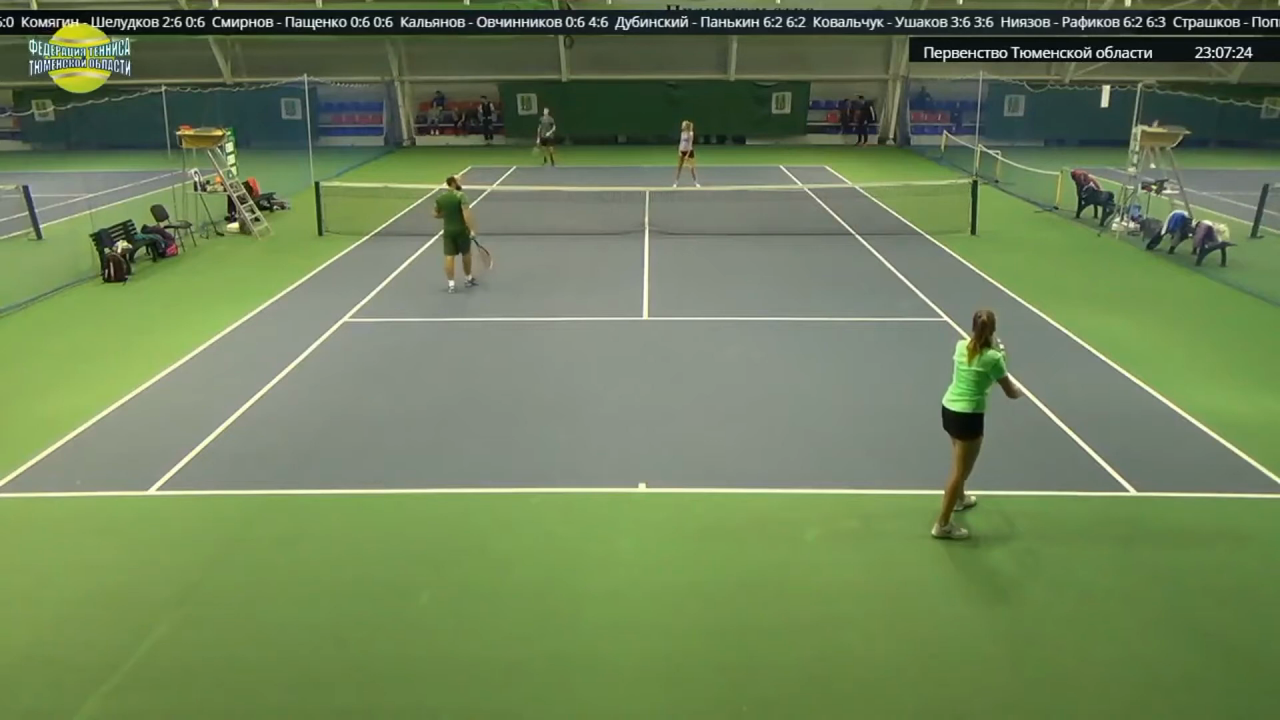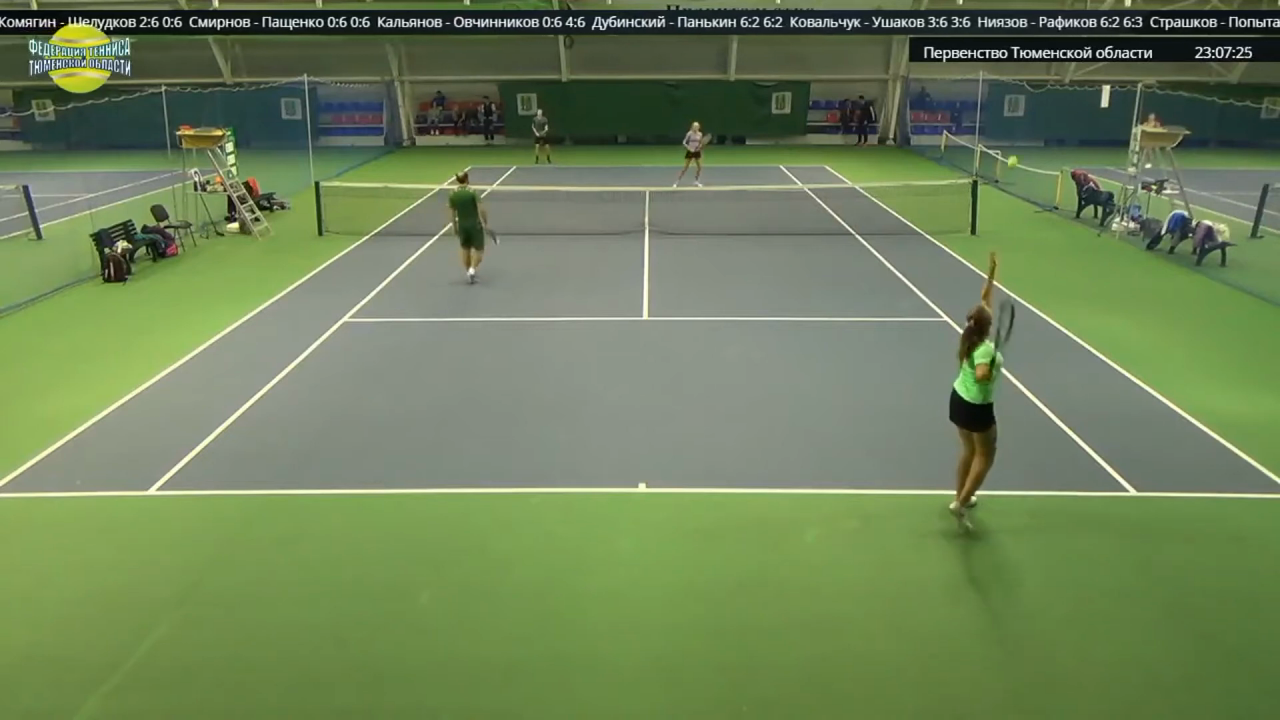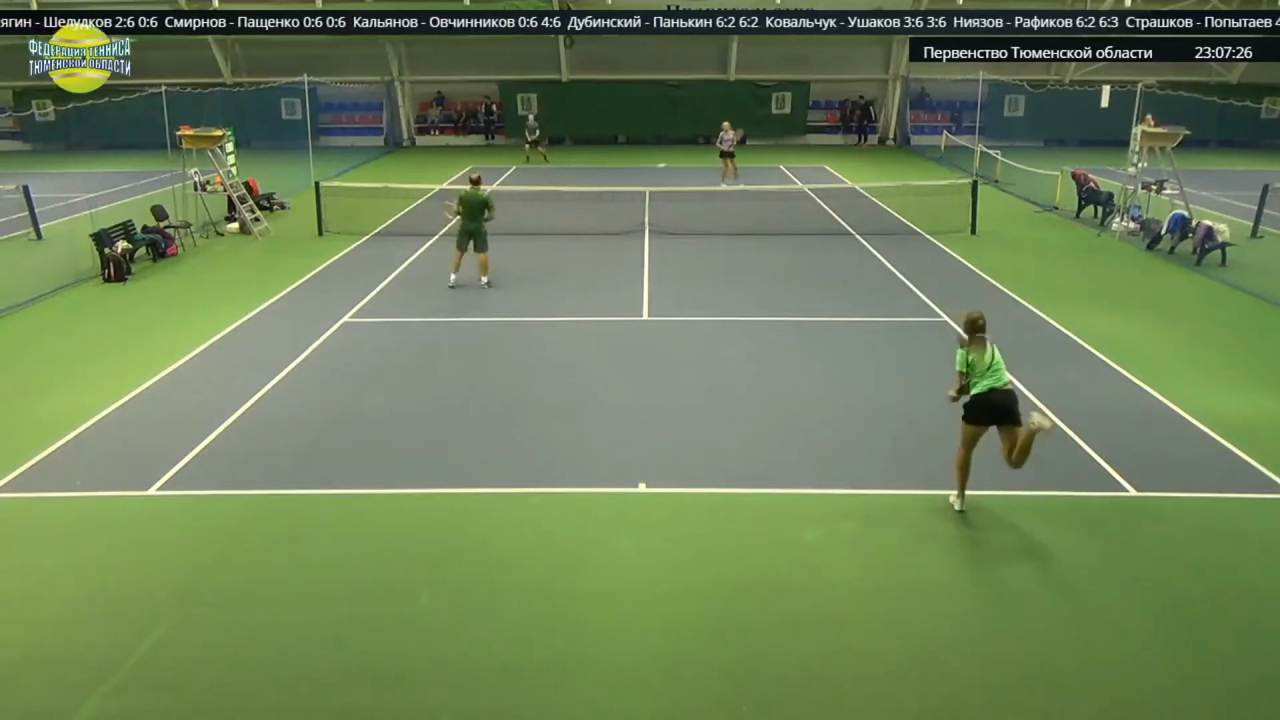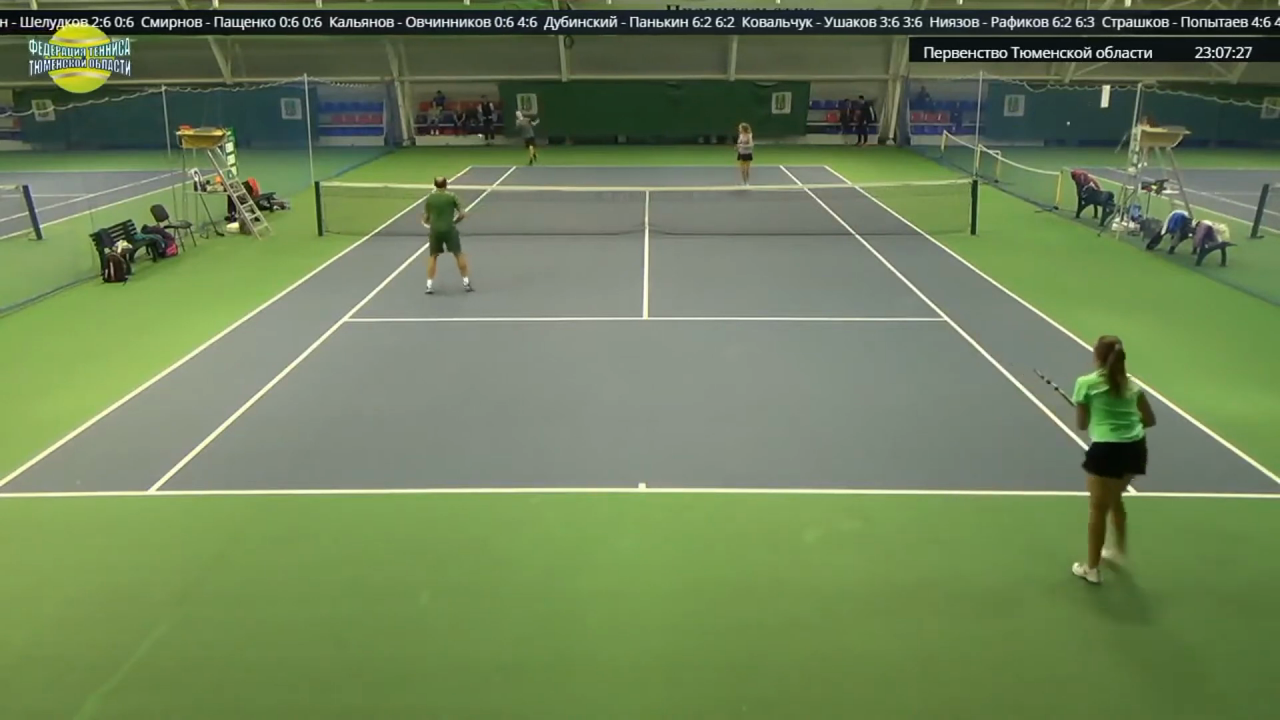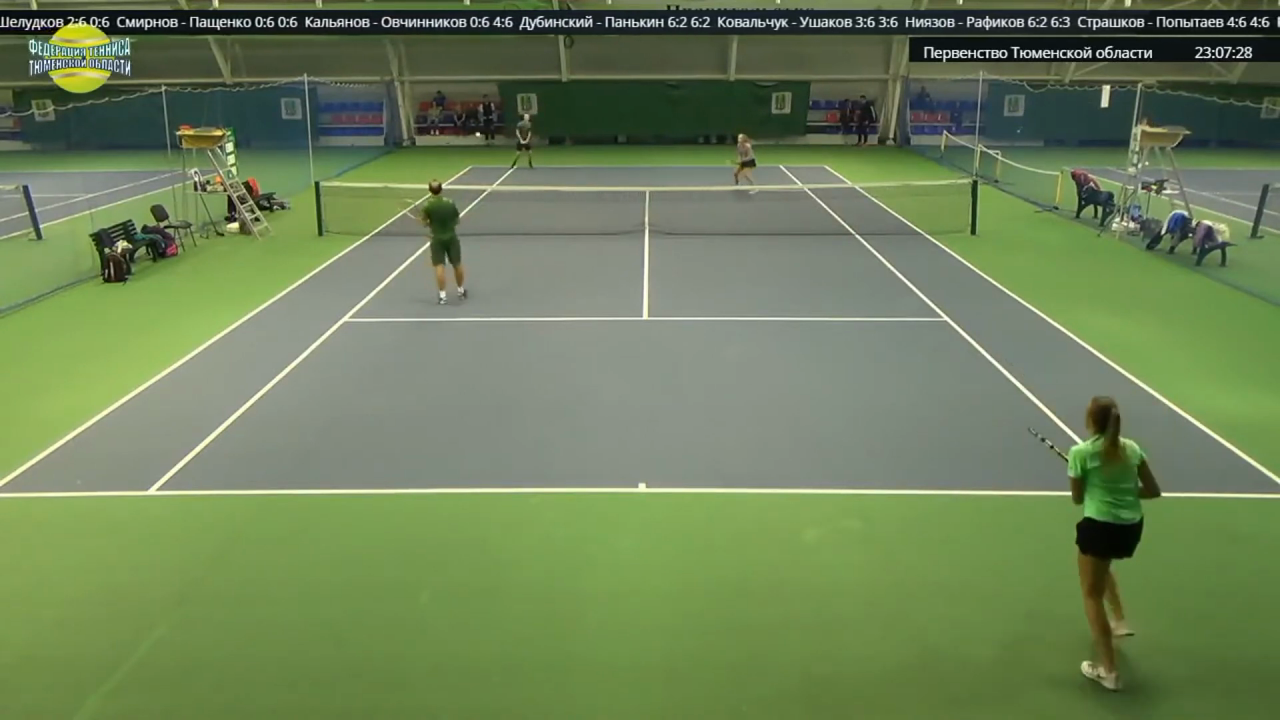
dt=1s
person 1, frame 1
left shoulder: (961, 346)
right shoulder: (992, 357)
right elbow: (1010, 392)
right wrist: (1019, 391)
left hip: (949, 409)
right hip: (968, 417)
left knee: (960, 462)
right knee: (960, 471)
left ankle: (960, 498)
right ankle: (942, 524)
person 1, frame 2
left shoulder: (970, 337)
right shoulder: (984, 348)
left elbow: (984, 299)
right elbow: (980, 377)
left wrist: (991, 274)
right wrist: (990, 365)
left hip: (958, 400)
right hip: (977, 409)
left knee: (969, 452)
right knee: (985, 457)
left ankle: (962, 496)
right ankle: (960, 503)
person 1, frame 3
left shoulder: (964, 351)
right shoulder: (990, 345)
left elbow: (962, 385)
left wrist: (956, 393)
right wrist: (961, 391)
left hip: (982, 402)
right hip: (1007, 398)
left knee: (965, 450)
right knee: (1015, 460)
left ankle: (959, 498)
right ankle: (1032, 427)
person 1, frame 4
left shoulder: (1085, 383)
right shoulder: (1131, 384)
left elbow: (1082, 424)
right elbow: (1150, 420)
left hip: (1107, 450)
right hip: (1136, 449)
left knee: (1098, 510)
right knee: (1113, 499)
left ankle: (1091, 568)
right ankle: (1118, 549)
person 1, frame 5
left shoulder: (1081, 452)
right shoulder: (1131, 448)
left elbow: (1077, 498)
right elbow: (1153, 490)
left hip: (1099, 527)
right hip: (1132, 527)
left knee: (1092, 594)
right knee: (1102, 573)
left ankle: (1108, 670)
right ankle: (1119, 621)
